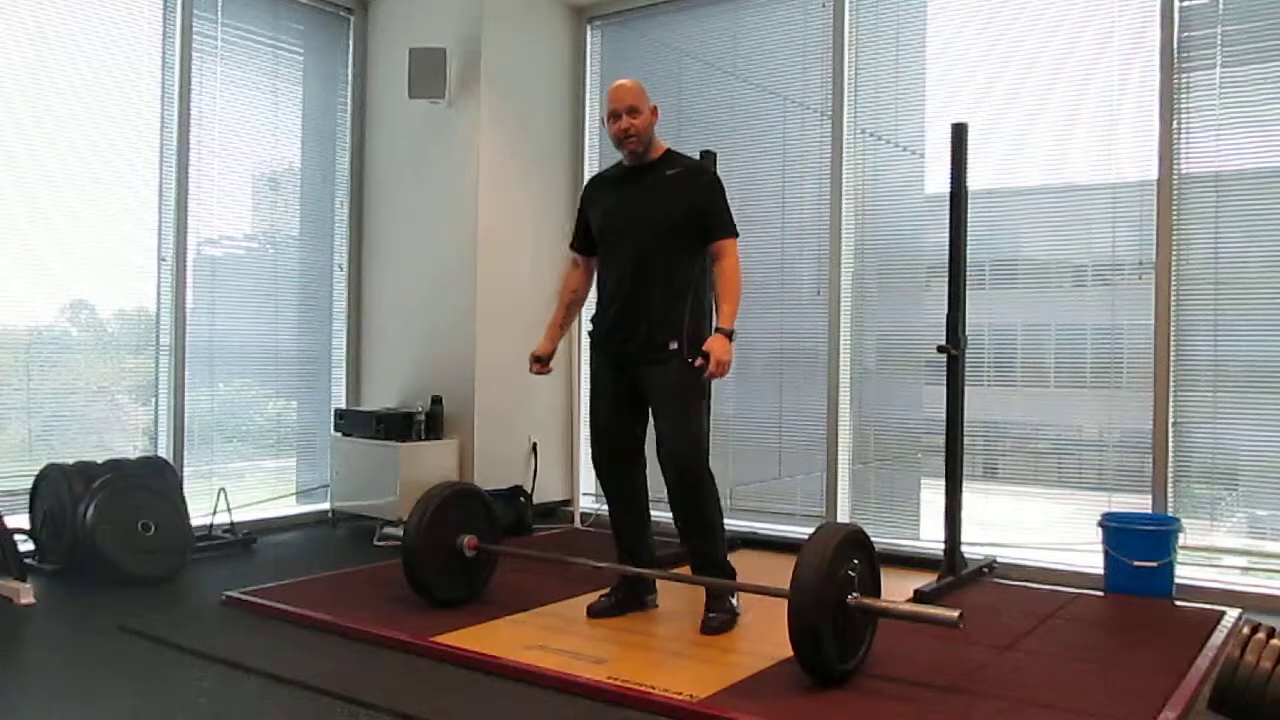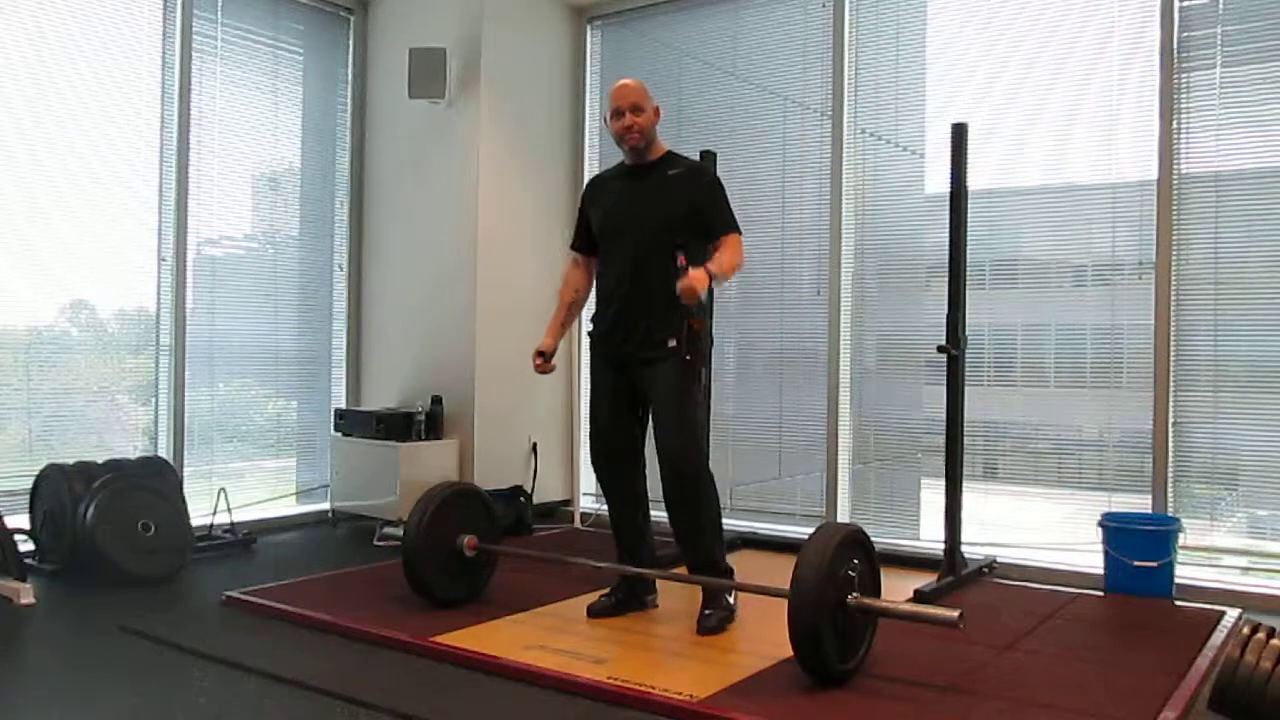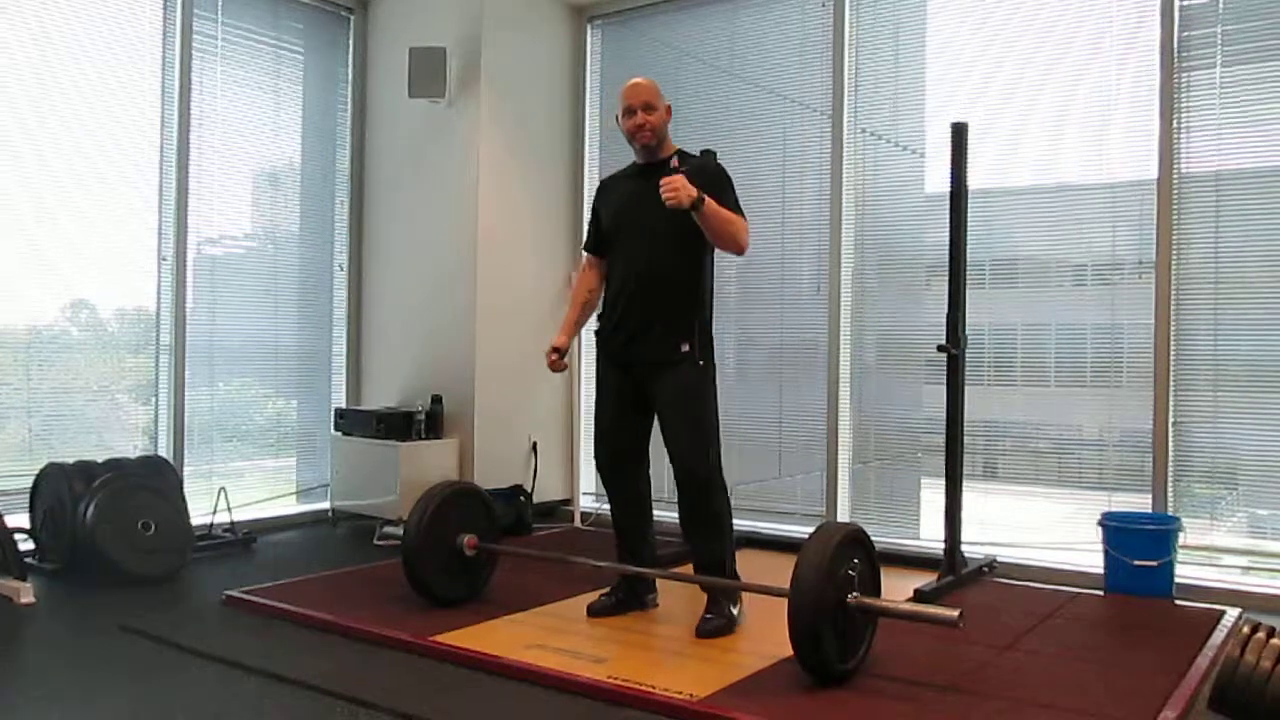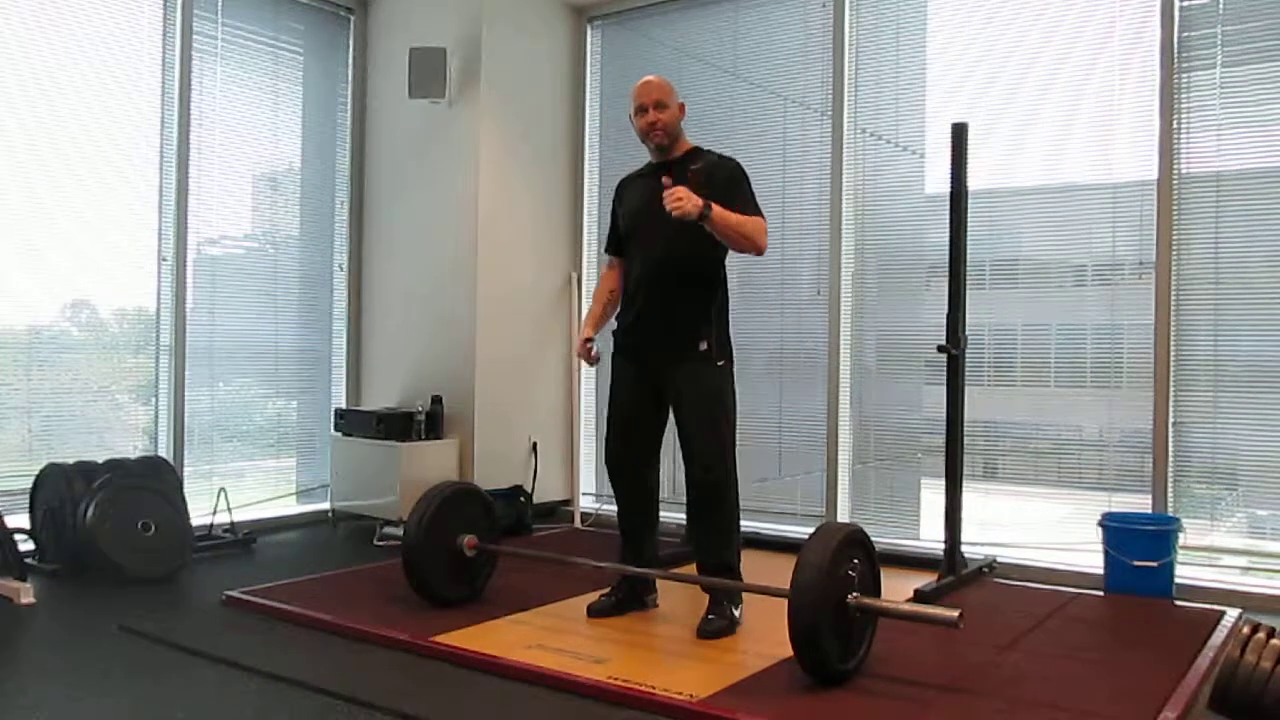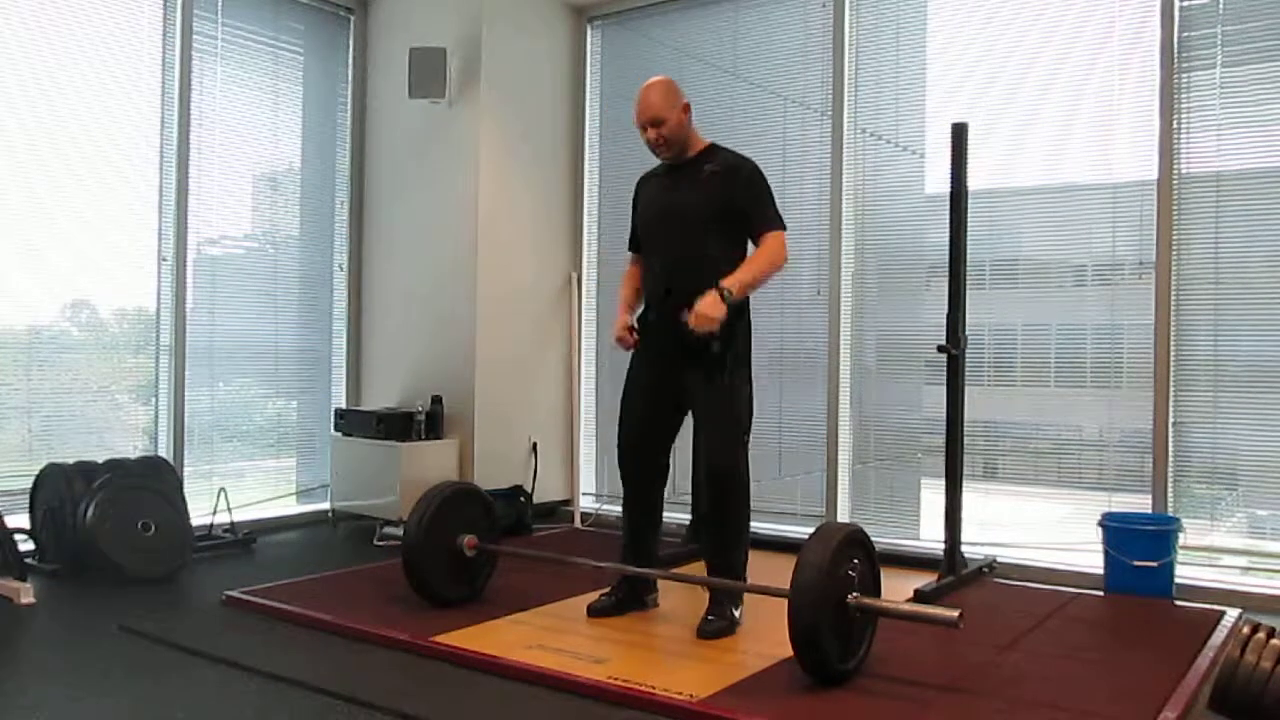
dt=0.2s
person 1, frame 1
left shoulder: (694, 178)
right shoulder: (599, 188)
left elbow: (725, 255)
right elbow: (580, 267)
left wrist: (722, 329)
right wrist: (551, 336)
left hip: (675, 349)
right hip: (612, 349)
left knee: (684, 461)
right knee: (615, 463)
left ankle: (719, 585)
right ankle: (637, 579)
person 1, frame 2
left shoulder: (693, 179)
right shoulder: (599, 188)
left elbow: (733, 249)
right elbow: (581, 266)
left wrist: (707, 274)
right wrist: (552, 335)
left hip: (673, 347)
right hip: (611, 350)
left knee: (683, 461)
right knee: (615, 463)
left ankle: (716, 584)
right ankle: (636, 579)
person 1, frame 3
left shoulder: (703, 172)
right shoulder: (611, 188)
left elbow: (739, 240)
right elbow: (593, 268)
left wrist: (694, 201)
right wrist: (566, 331)
left hip: (681, 350)
right hip: (618, 350)
left knee: (696, 466)
right knee: (617, 463)
left ankle: (723, 590)
right ankle: (637, 579)
person 1, frame 4
left shoulder: (718, 171)
right shoulder: (628, 187)
left elbow: (757, 236)
right elbow: (614, 266)
left wrist: (701, 209)
right wrist: (593, 323)
left hip: (698, 347)
right hip: (636, 348)
left knee: (709, 466)
right knee: (627, 463)
left ankle: (723, 592)
right ankle: (636, 580)
person 1, frame 5
left shoulder: (736, 172)
right shoulder: (647, 186)
left elbow: (774, 249)
left wrist: (723, 294)
right wrist: (626, 307)
left hip: (716, 349)
right hip: (654, 347)
left knee: (722, 467)
right knee: (637, 460)
left ankle: (726, 593)
right ankle: (637, 580)
